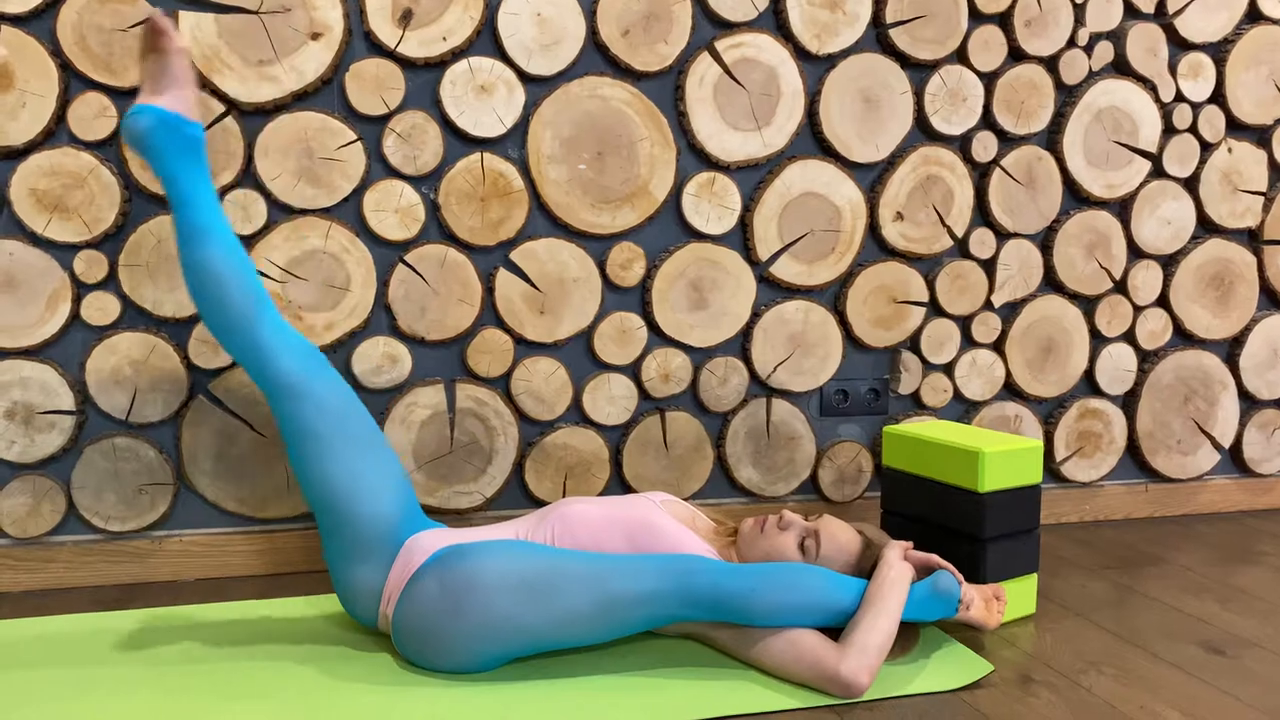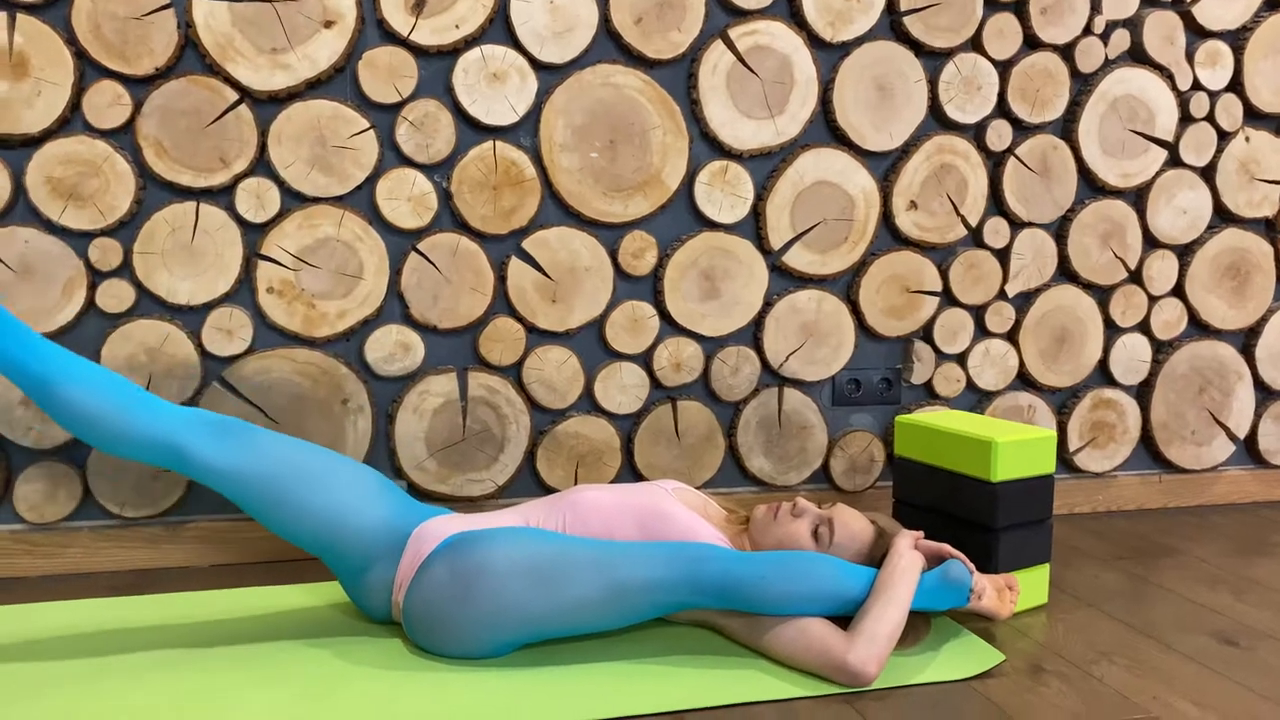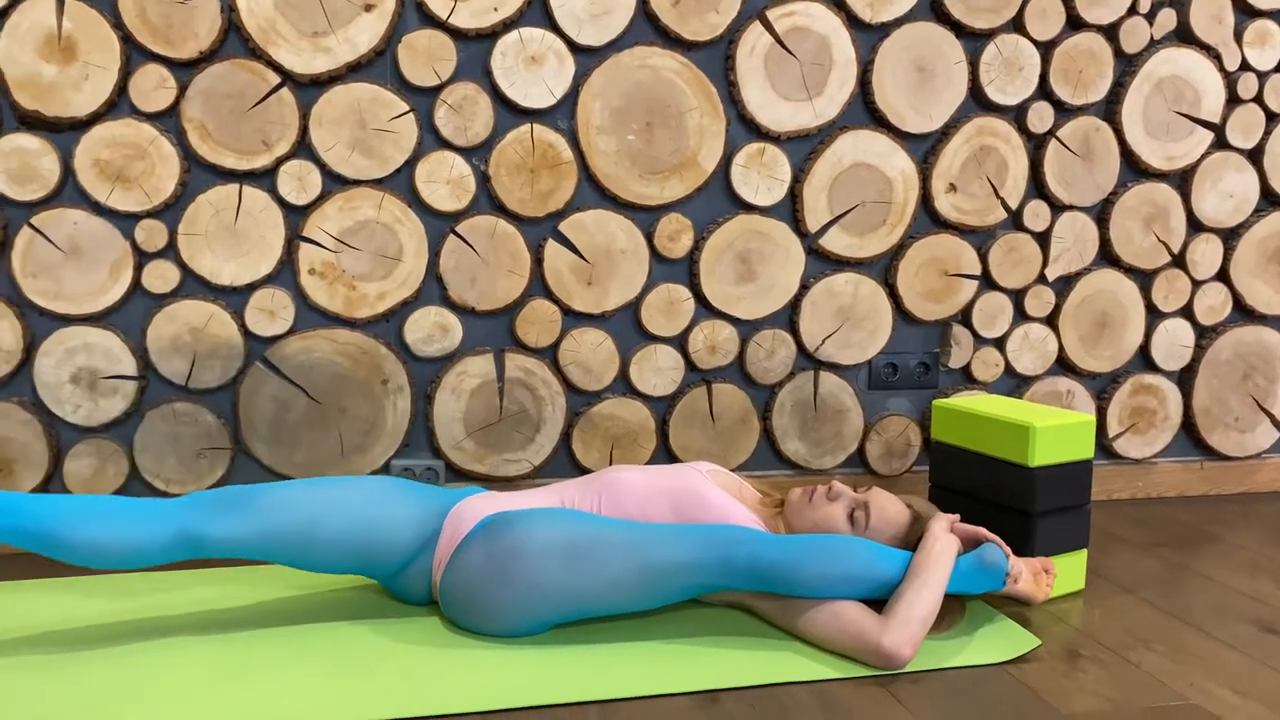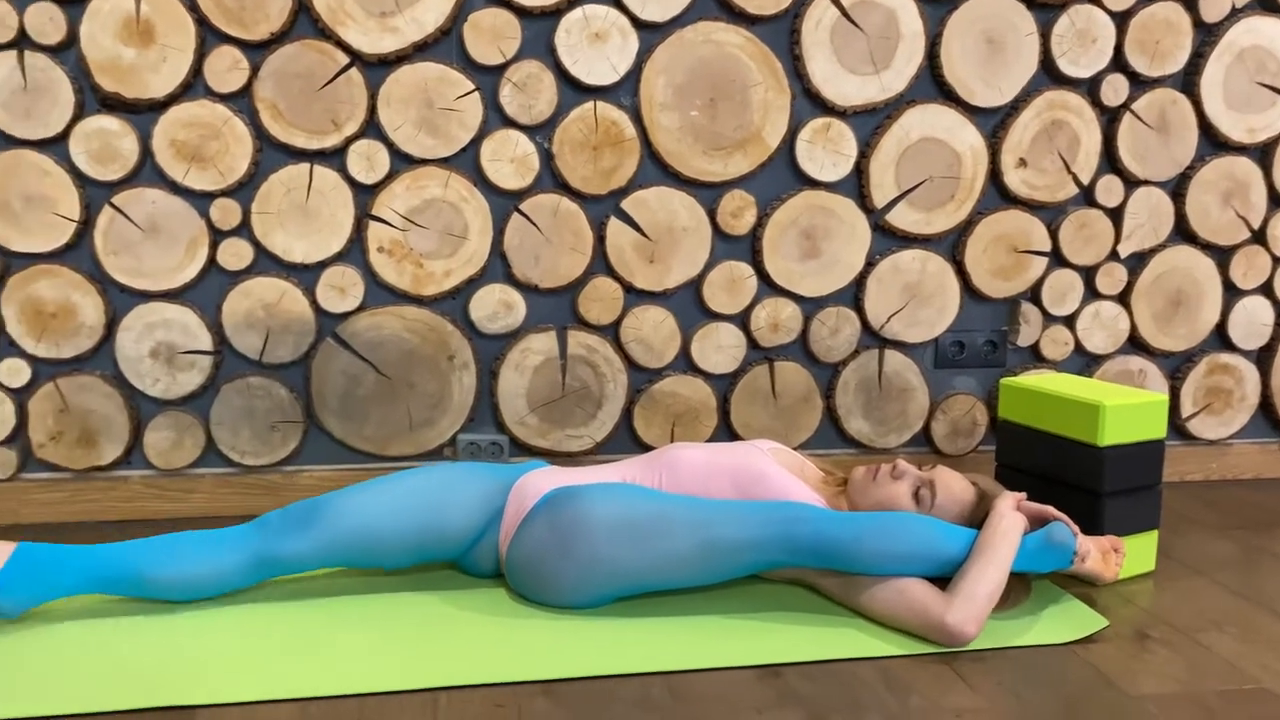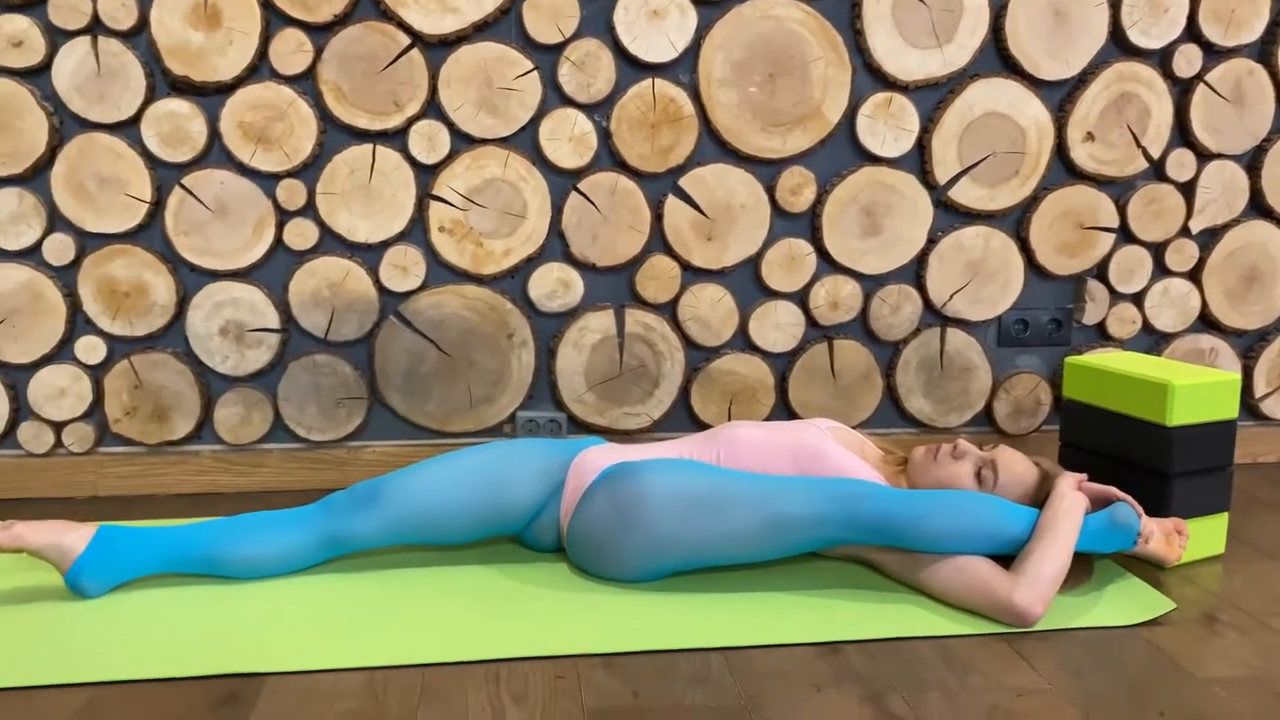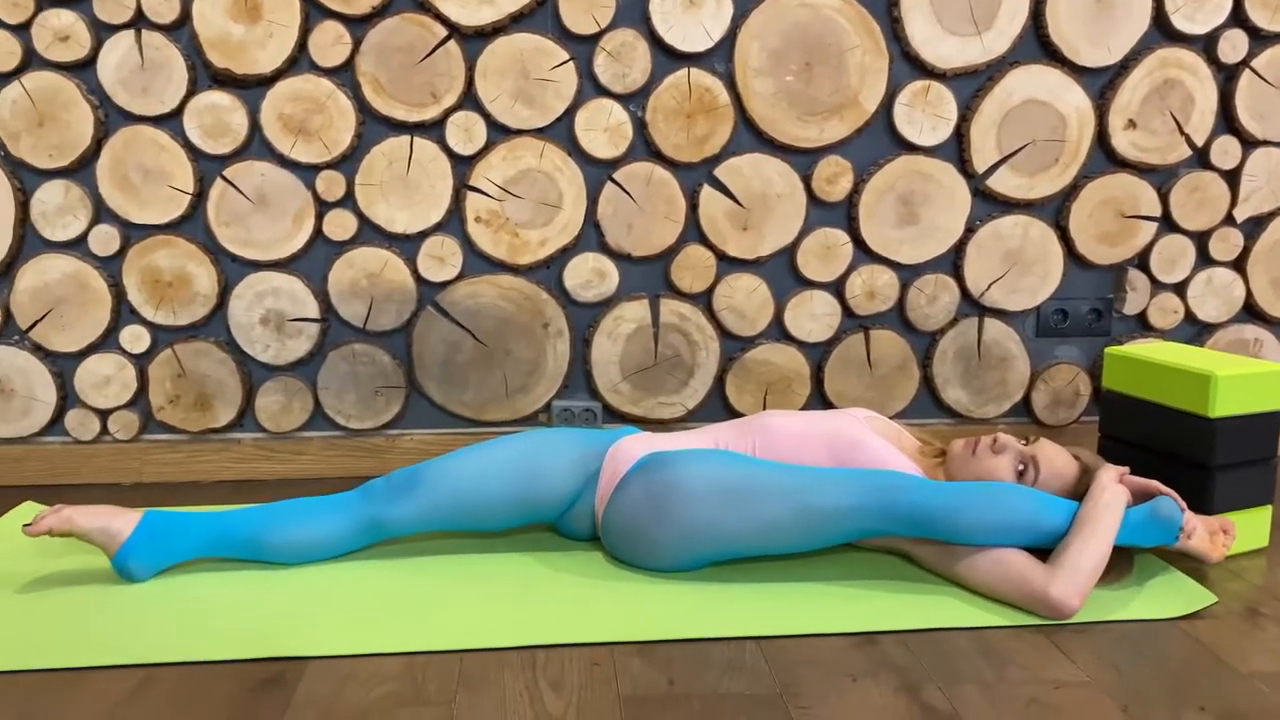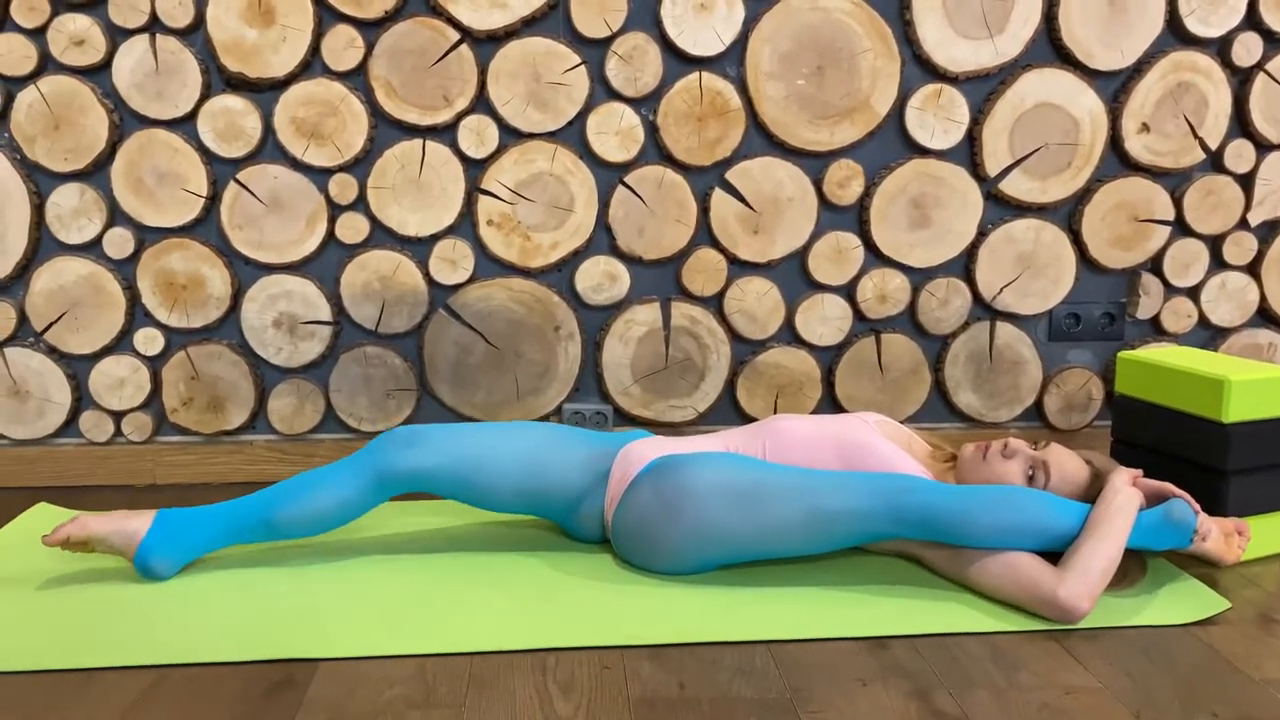
dt=0.5s
person 1, frame 1
left shoulder: (730, 593)
right shoulder: (681, 519)
left elbow: (849, 672)
left wrist: (904, 580)
left hip: (443, 607)
right hip: (410, 554)
person 1, frame 2
left shoulder: (732, 578)
right shoulder: (707, 512)
left elbow: (859, 660)
left wrist: (910, 572)
left hip: (460, 591)
right hip: (414, 536)
right knee: (193, 437)
person 1, frame 3
left shoulder: (775, 567)
right shoulder: (733, 487)
left elbow: (892, 642)
left wrist: (945, 553)
left hip: (496, 575)
right hip: (454, 516)
right knee: (208, 515)
person 1, frame 4
left shoulder: (840, 545)
right shoulder: (797, 468)
left elbow: (955, 620)
left wrist: (1009, 531)
left hip: (563, 549)
right hip: (515, 496)
right knee: (278, 537)
person 1, frame 5
left shoulder: (900, 521)
right shoulder: (860, 448)
left elbow: (1021, 599)
left wrist: (1066, 513)
left hip: (624, 522)
right hip: (579, 469)
right knee: (347, 517)
right ankle: (112, 551)
person 1, frame 6
left shoulder: (936, 513)
right shoulder: (897, 437)
left elbow: (1060, 591)
left wrist: (1111, 505)
left hip: (659, 511)
right hip: (613, 460)
right knee: (385, 503)
right ankle: (156, 535)
person 1, frame 7
left shoulder: (947, 515)
right shoulder: (905, 439)
left elbow: (1067, 592)
left wrist: (1128, 507)
left hip: (666, 510)
right hip: (622, 461)
right knee: (398, 454)
right ankle: (175, 531)
